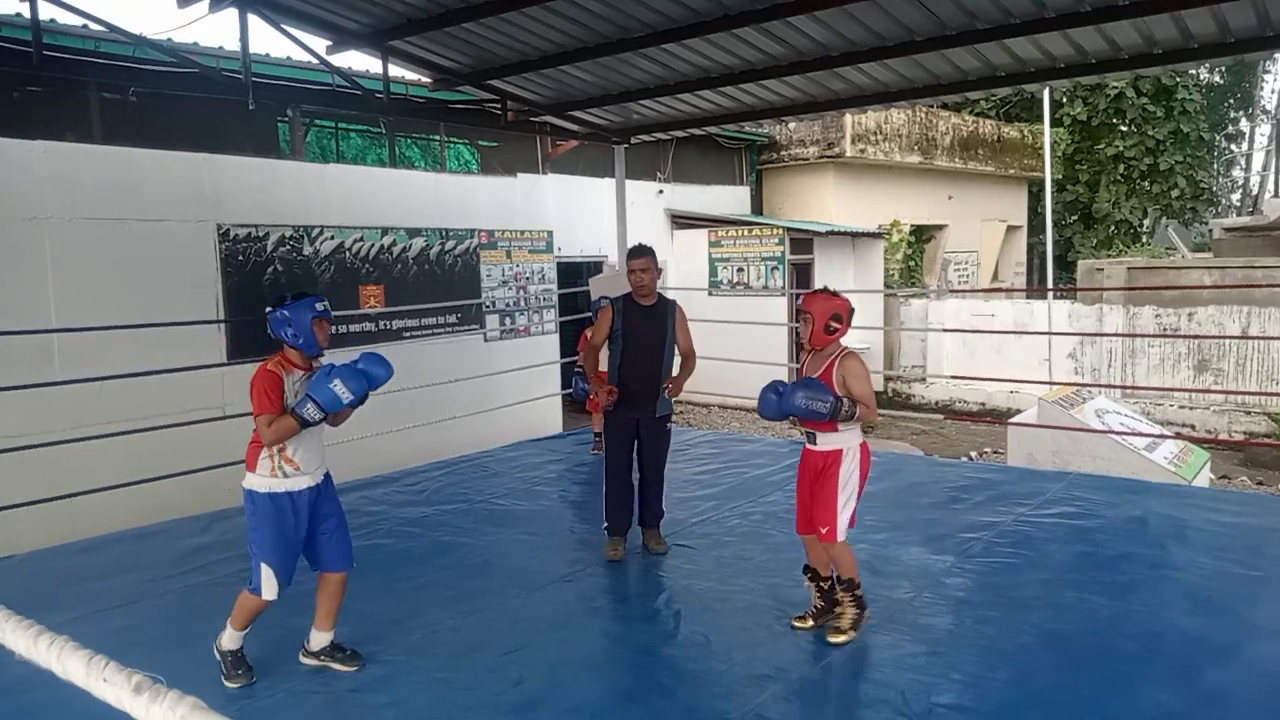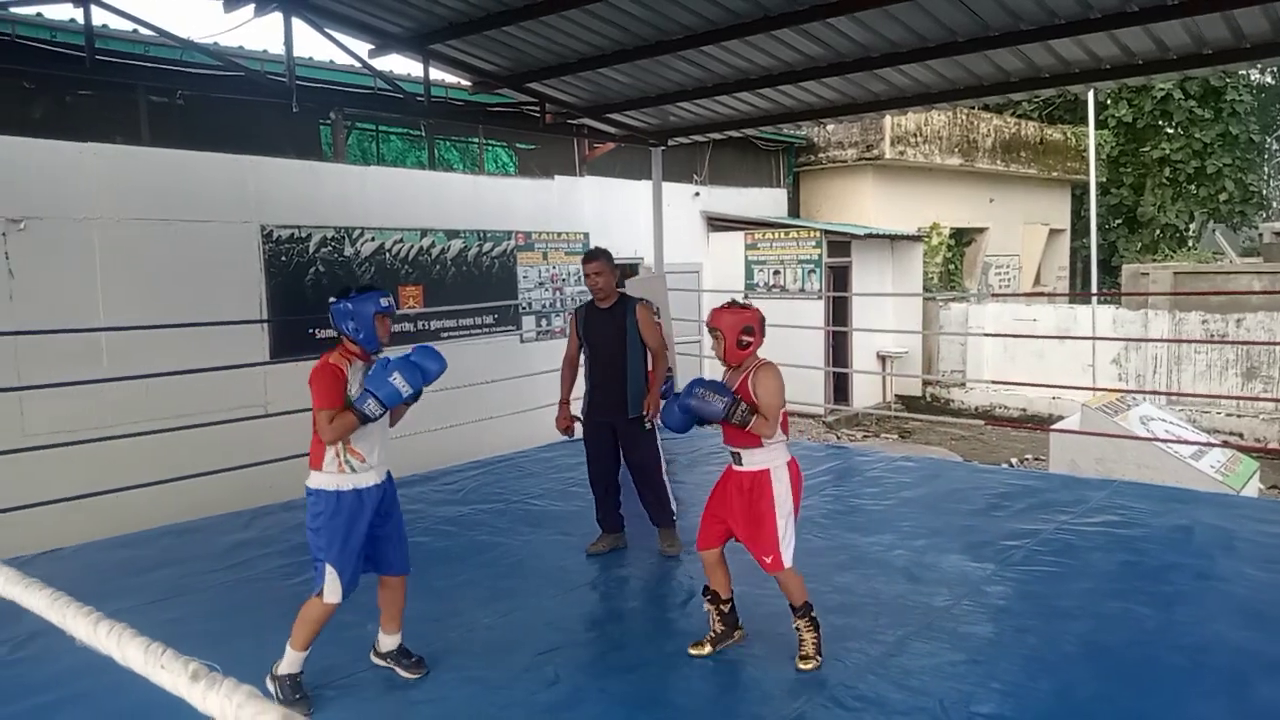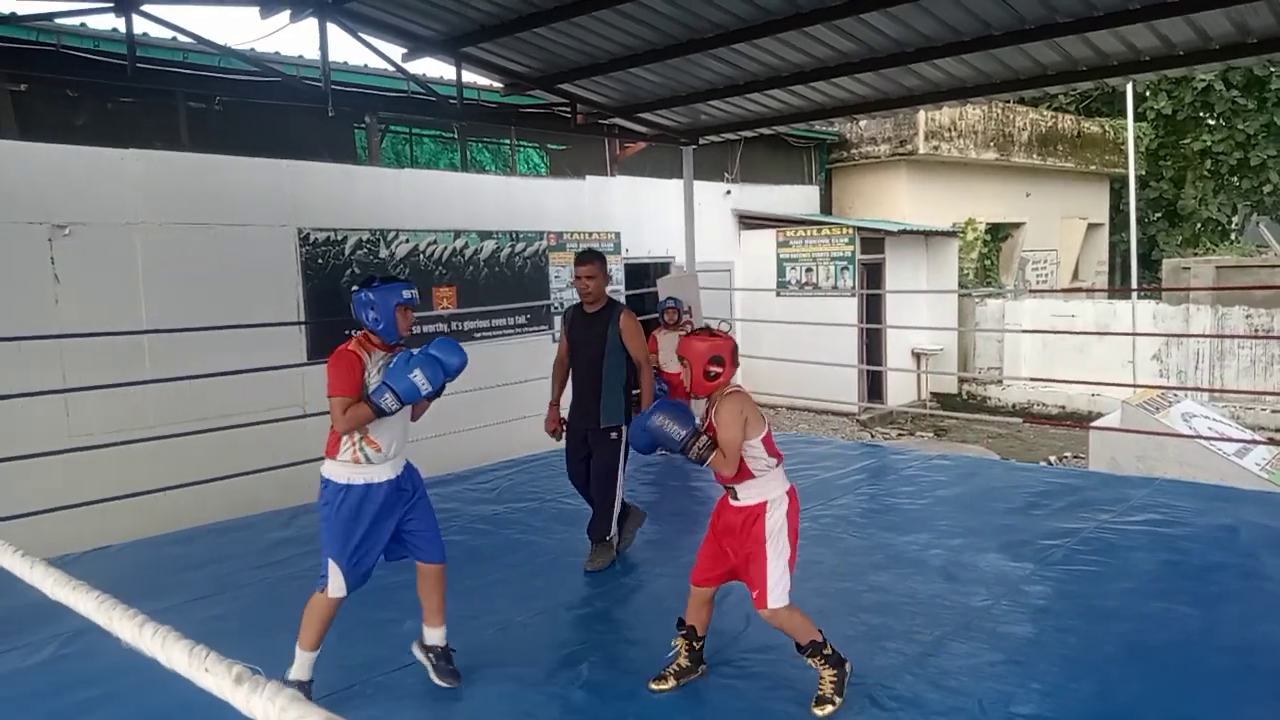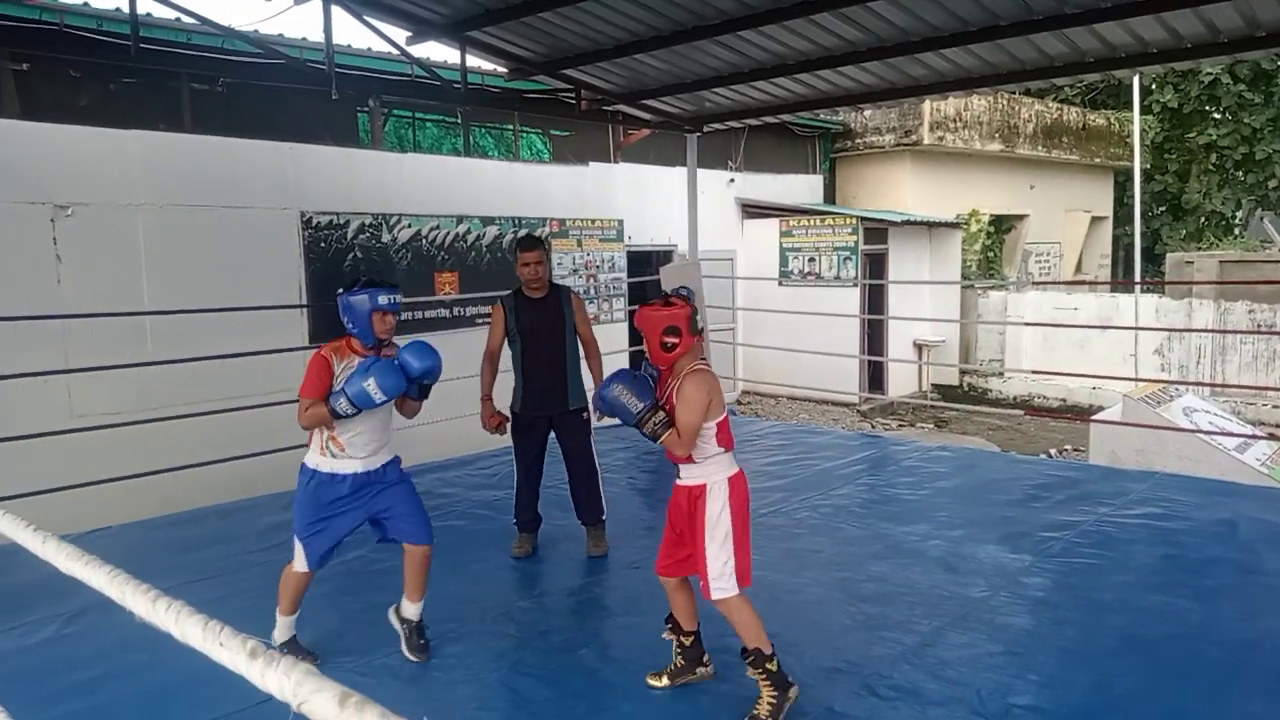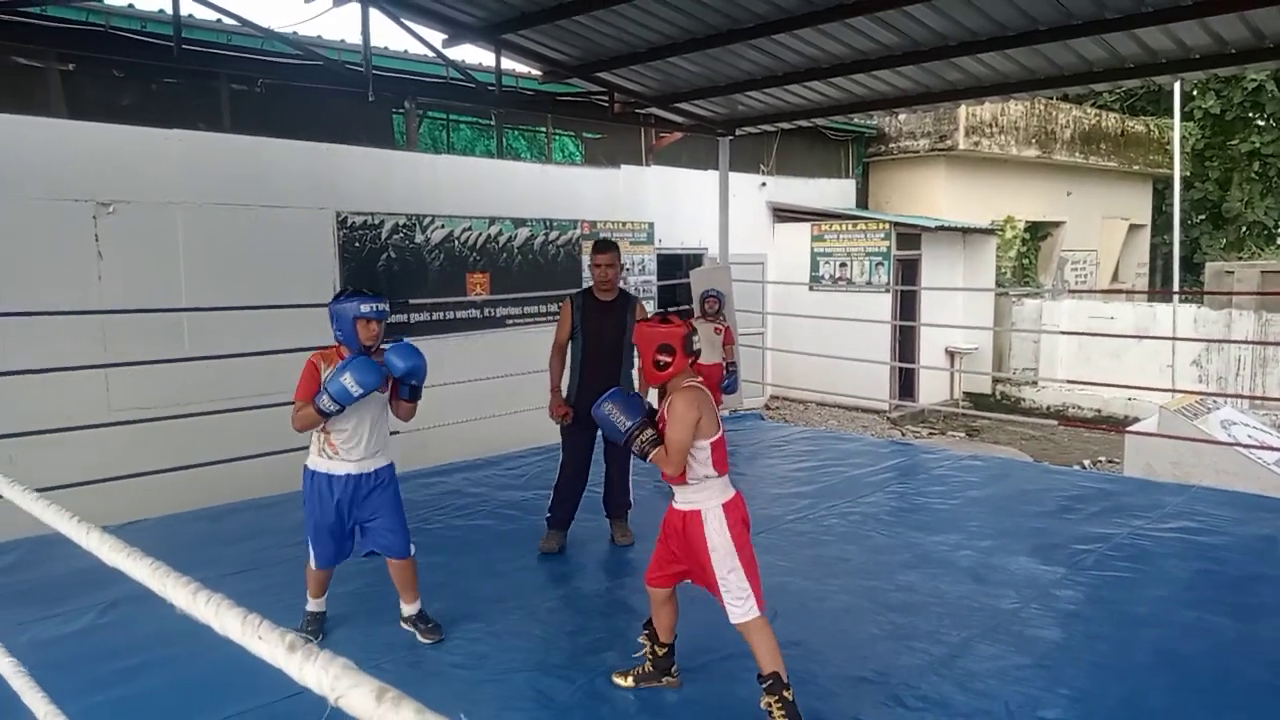
dt=0.7s
person 1, frame 1
left shoulder: (318, 368)
right shoulder: (270, 376)
left elbow: (331, 420)
right elbow: (269, 433)
left wrist: (355, 393)
right wrist: (314, 404)
left hip: (314, 485)
right hip: (272, 492)
left knee: (336, 565)
right knee: (267, 585)
left ankle: (319, 644)
right ankle: (229, 644)
person 1, frame 2
left shoulder: (376, 364)
right shoulder: (331, 369)
right elbow: (329, 432)
left wrist: (409, 387)
right wrist: (375, 401)
left hip: (376, 484)
right hip: (336, 493)
left knee: (397, 571)
right knee: (332, 591)
left ankle: (388, 647)
right ankle: (285, 671)
person 1, frame 3
left shoulder: (395, 356)
right shoulder: (349, 357)
left elbow: (413, 413)
right elbow: (342, 422)
left wrist: (432, 383)
right wrist: (391, 393)
left hip: (397, 477)
right hip: (350, 487)
left knee: (432, 559)
right knee: (335, 587)
left ankle: (433, 644)
right ankle: (297, 678)
person 1, frame 4
left shoulder: (393, 355)
right shoulder: (328, 358)
left elbow: (409, 411)
right elbow: (305, 417)
left wrist: (420, 384)
right wrist: (351, 398)
left hip: (380, 469)
right hip: (327, 475)
left knee: (419, 541)
right knee: (306, 561)
left ankle: (408, 615)
right ankle: (283, 637)
person 1, frame 5
left shoulder: (386, 362)
right shoulder: (319, 364)
left elbow: (405, 413)
right elbow: (299, 421)
left wrist: (412, 383)
right wrist: (335, 397)
left hip: (375, 474)
right hip: (327, 478)
left knee: (399, 551)
right knee: (323, 560)
left ankle: (412, 612)
right ankle: (315, 611)
person 2, frame 1
left shoulder: (849, 363)
right shoulder: (808, 358)
left elbow: (870, 412)
left wrist: (835, 407)
right wrist: (786, 403)
left hip: (844, 455)
right hip: (813, 453)
left knee: (829, 537)
right knee: (809, 533)
left ankle: (854, 603)
right ankle: (827, 602)
person 2, frame 2
left shoulder: (766, 374)
right shoulder: (731, 374)
left elbow: (770, 426)
left wrist: (725, 411)
right wrist: (699, 408)
left hip: (771, 475)
right hip: (738, 472)
left knee: (775, 562)
right knee: (708, 547)
left ankle: (808, 628)
right ankle: (726, 625)
person 2, frame 3
left shoulder: (732, 404)
right shoulder: (716, 402)
left elbow: (727, 465)
right elbow: (715, 449)
left wrist: (687, 439)
right wrist: (673, 435)
left hip: (768, 508)
right hip: (734, 506)
left knee: (770, 606)
right knee: (701, 584)
left ankle: (831, 666)
right ankle: (689, 660)
person 2, frame 4
left shoulder: (696, 382)
right shoulder: (678, 376)
left elbow: (681, 445)
right elbow: (675, 424)
left wrist: (643, 412)
right wrist: (649, 399)
left hip: (715, 491)
right hip: (690, 488)
left knee: (723, 592)
right knee: (670, 573)
left ankle: (775, 684)
right ankle: (691, 659)
person 2, frame 5
left shoulder: (687, 399)
right shoulder: (679, 394)
left elbow: (672, 464)
left wrist: (636, 431)
right wrist: (640, 425)
left hip: (712, 515)
right hip: (685, 509)
left knee: (744, 613)
right knee: (658, 587)
right ankle: (659, 665)
person 3, frame 1
left shoulder: (672, 311)
right shoulder: (613, 309)
left elbow: (688, 353)
right elbow: (592, 348)
left wrist: (680, 378)
right wrist: (596, 382)
left hip: (657, 407)
right hip: (619, 406)
left knee: (654, 470)
right knee: (617, 470)
left ankle: (651, 528)
right ankle: (616, 534)
person 3, frame 2
left shoulder: (637, 310)
right shoulder: (580, 316)
left elbow: (659, 353)
right elbow: (571, 361)
left wrist: (654, 393)
right wrist: (564, 404)
left hip: (634, 409)
right hip: (595, 411)
left knee: (648, 469)
right knee: (600, 474)
left ankle: (667, 526)
right ankle: (611, 531)
person 3, frame 3
left shoulder: (622, 318)
right shoulder: (570, 317)
left elbow: (643, 365)
right elbow: (562, 362)
left wrist: (645, 410)
right wrist: (554, 407)
left hip: (611, 416)
right hip: (579, 414)
left knee: (604, 480)
right knee: (578, 475)
left ankle: (602, 542)
right ankle: (627, 515)
person 3, frame 4
left shoulder: (569, 299)
right shoulder: (505, 307)
left elbow: (588, 342)
right elbow: (492, 354)
left wrist: (600, 386)
right wrist: (486, 400)
left hip: (571, 401)
right hip: (526, 405)
left knee: (582, 464)
right knee: (527, 468)
left ankle: (595, 527)
right ankle: (527, 530)
person 3, frame 5
left shoulder: (633, 307)
right shoulder: (573, 304)
right elbow: (559, 349)
left wrist: (643, 393)
right wrist: (555, 392)
right hip: (579, 400)
left knee: (619, 463)
right knee: (572, 465)
left ankle: (618, 520)
right ankle: (557, 528)
